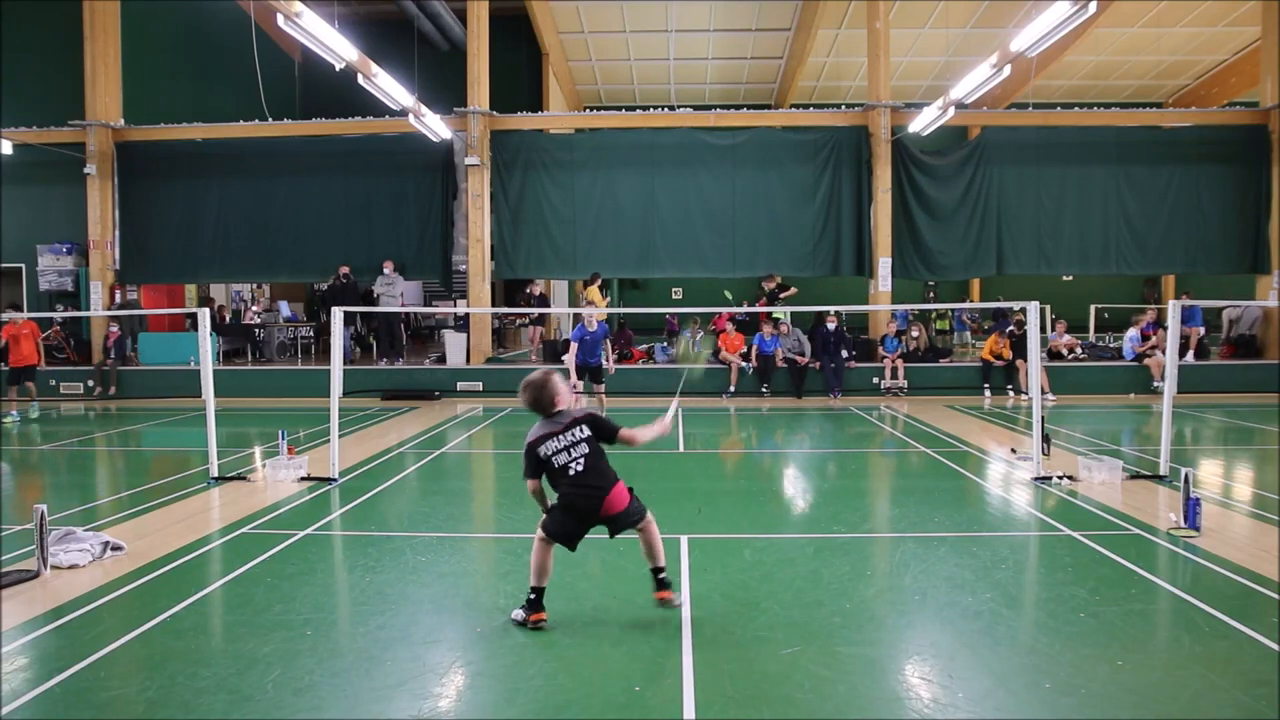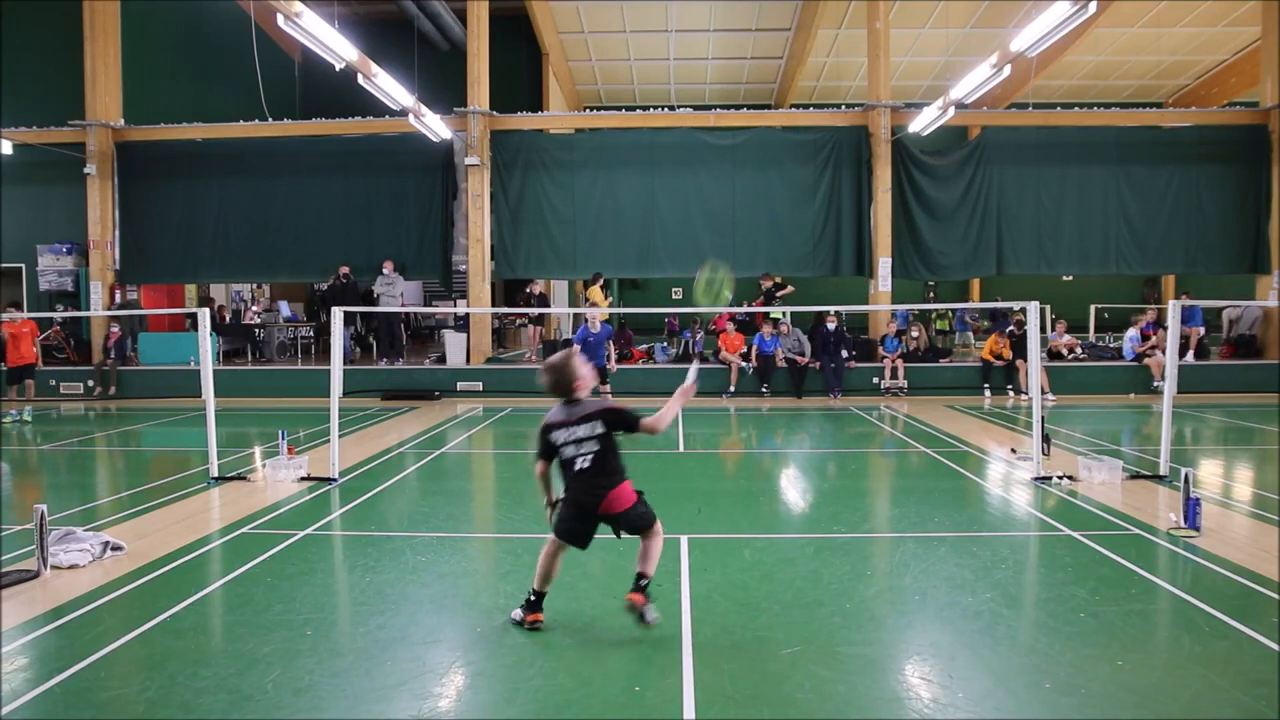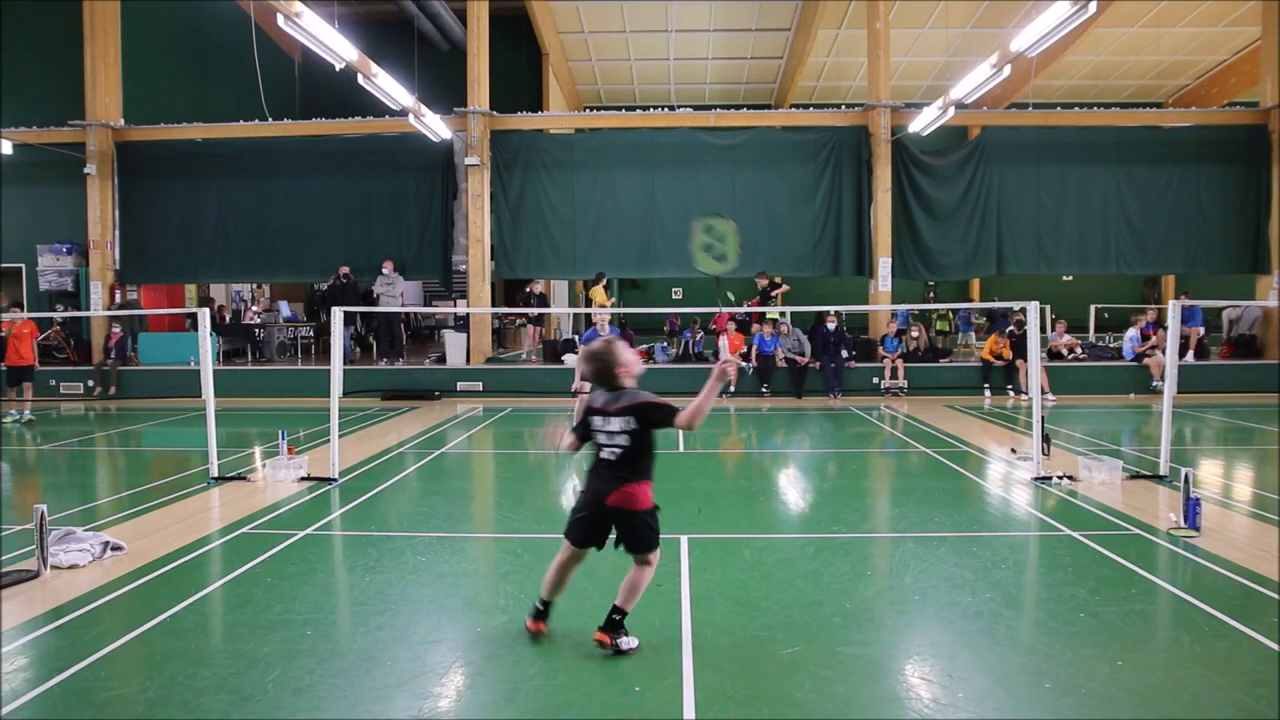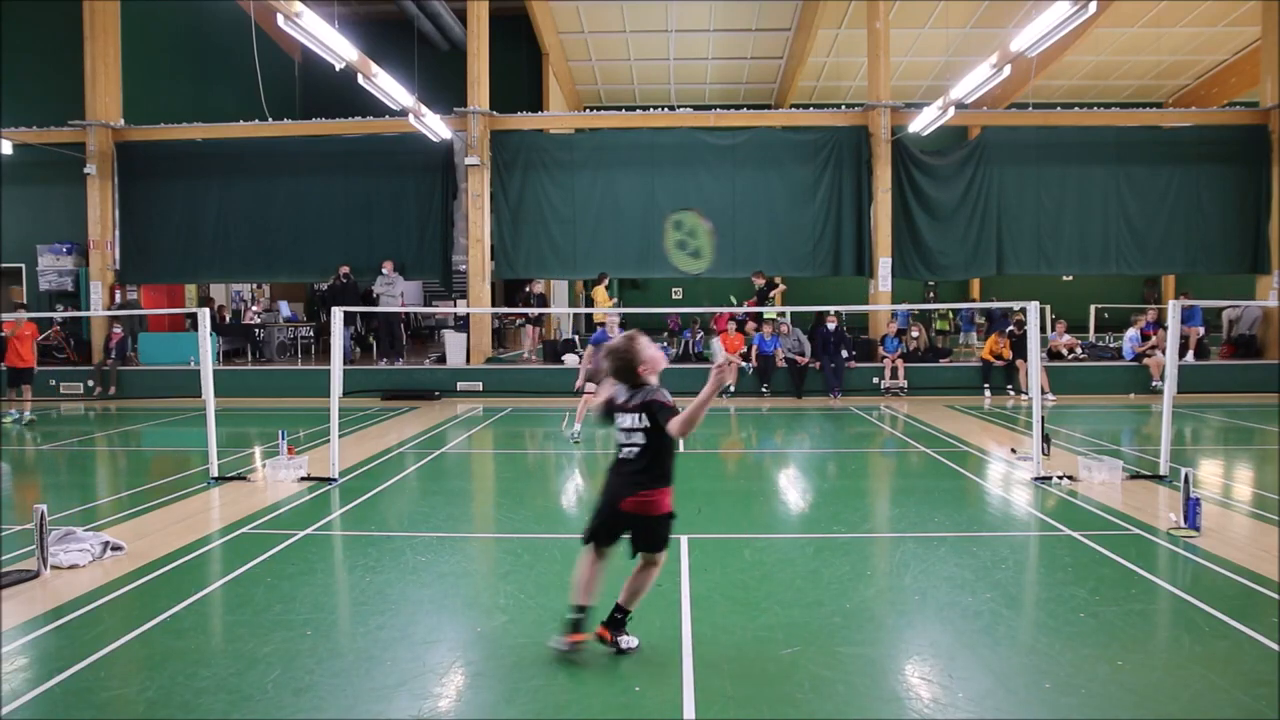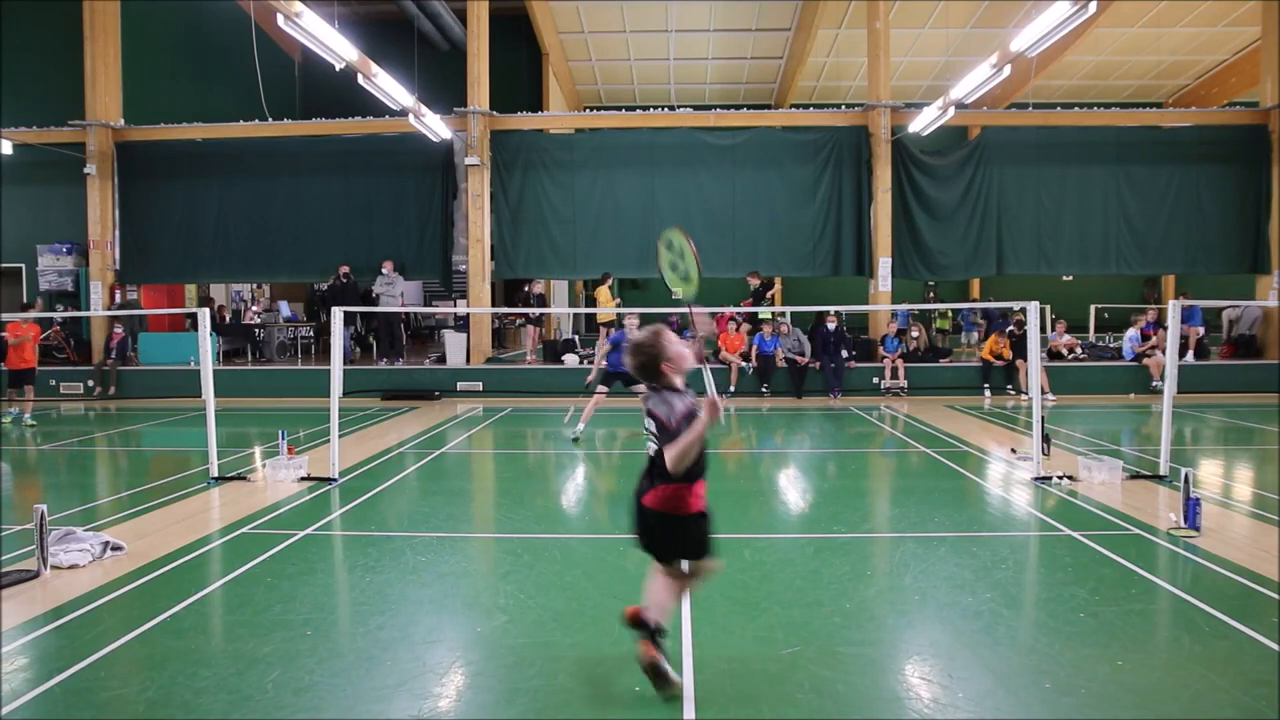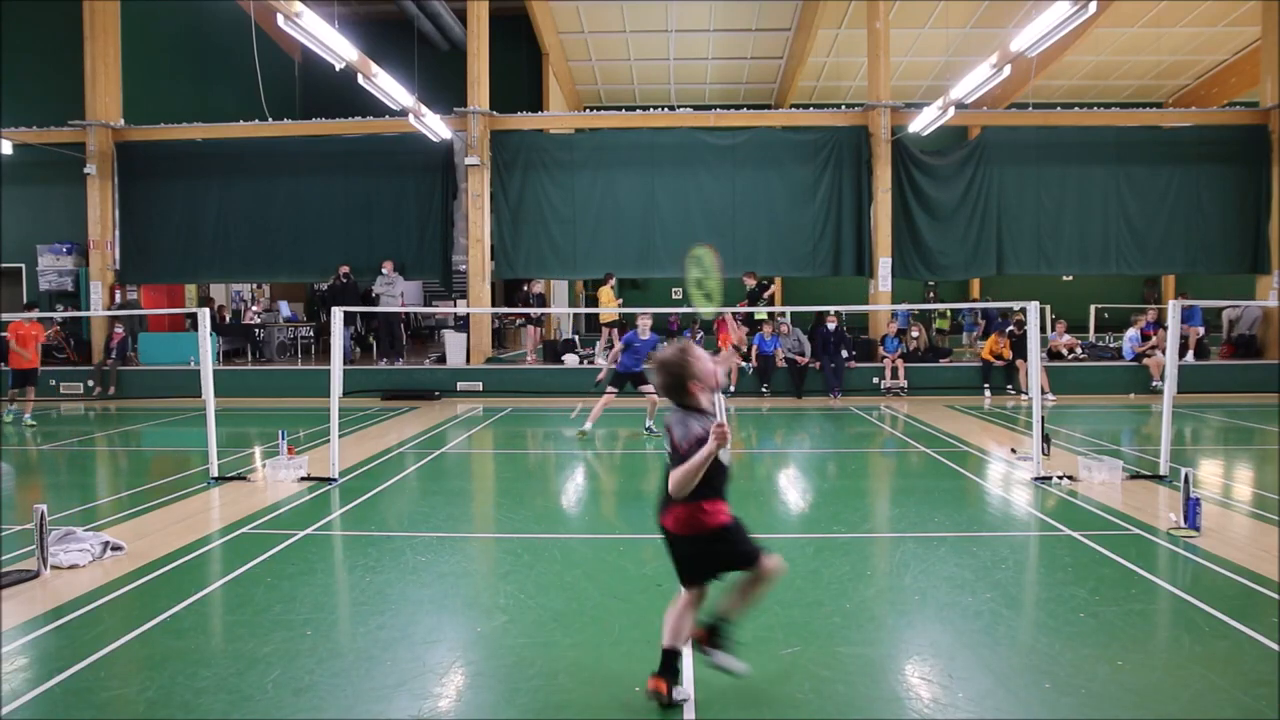
dt=0.1s
person 1, frame 1
left shoulder: (534, 439)
right shoulder: (585, 418)
left elbow: (533, 486)
right elbow: (632, 438)
left wrist: (547, 510)
right wrist: (662, 425)
left hip: (572, 504)
right hip: (611, 497)
left knee: (543, 540)
right knee: (646, 523)
left ankle: (534, 608)
right ankle: (663, 586)
person 1, frame 2
left shoulder: (550, 422)
right shoulder: (602, 410)
left elbow: (542, 469)
right elbow: (654, 426)
left wrist: (550, 499)
right wrist: (680, 396)
left hip: (579, 500)
right hip: (616, 496)
left knee: (555, 544)
right knee: (653, 533)
left ankle: (533, 608)
right ankle: (639, 592)
person 1, frame 3
left shoulder: (594, 405)
right shoulder: (642, 401)
left elbow: (572, 444)
right elbow: (687, 423)
left wrist: (559, 439)
right wrist: (713, 384)
left hip: (595, 492)
right hip: (631, 495)
left knee: (570, 552)
right knee: (646, 561)
left ankle: (539, 616)
right ankle: (612, 629)
person 1, frame 4
left shoulder: (618, 395)
right shoulder: (656, 400)
left elbow: (602, 404)
right elbow: (678, 430)
left wrist: (610, 382)
right wrist: (711, 388)
left hip: (615, 491)
right hip: (649, 499)
left knee: (594, 553)
right knee: (651, 560)
left ankle: (575, 625)
right ankle: (614, 625)
person 1, frame 5
left shoulder: (657, 392)
right shoulder: (680, 410)
right elbow: (675, 463)
right wrist: (705, 422)
left hip: (651, 497)
right hip: (675, 501)
left knee: (667, 569)
right knee: (701, 567)
left ankle: (650, 643)
right ankle: (647, 615)
person 1, frame 6
left shoulder: (683, 409)
right shoulder: (695, 430)
right elbow: (677, 488)
right wrist: (709, 450)
left hip: (679, 518)
right hip: (699, 519)
left knee: (692, 593)
right knee: (768, 567)
left ankle: (665, 677)
right ankle: (712, 632)
